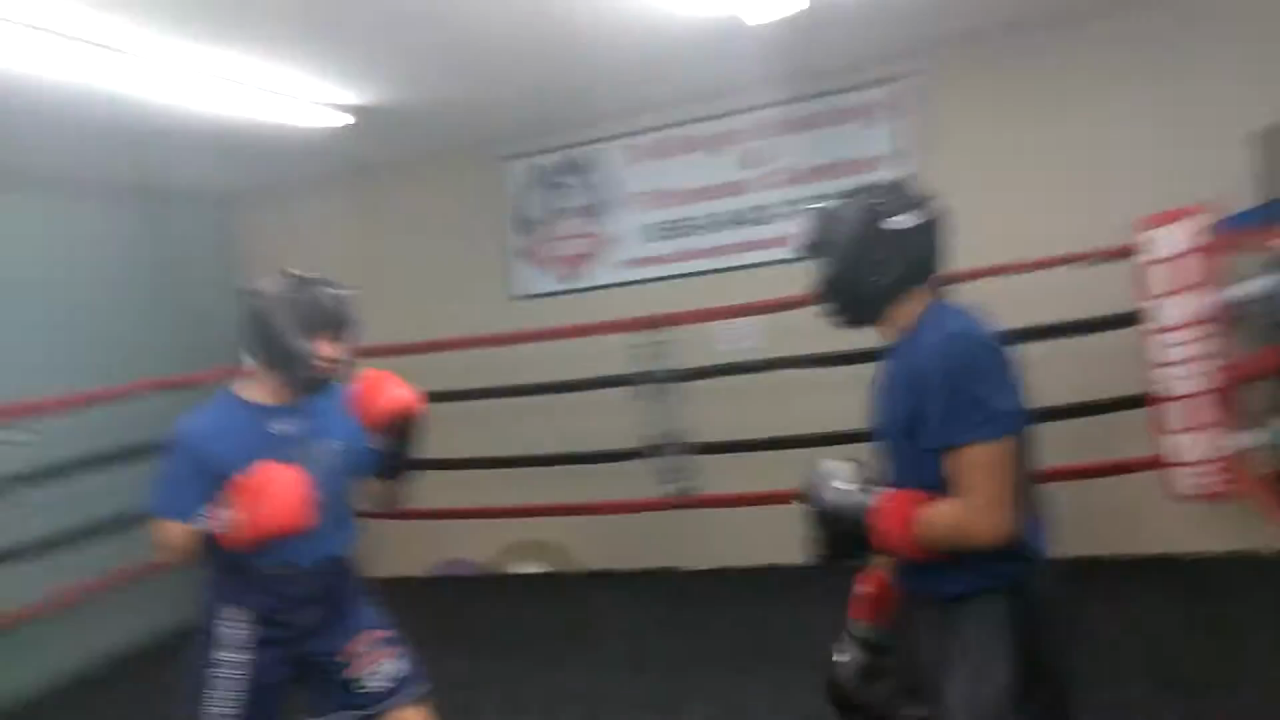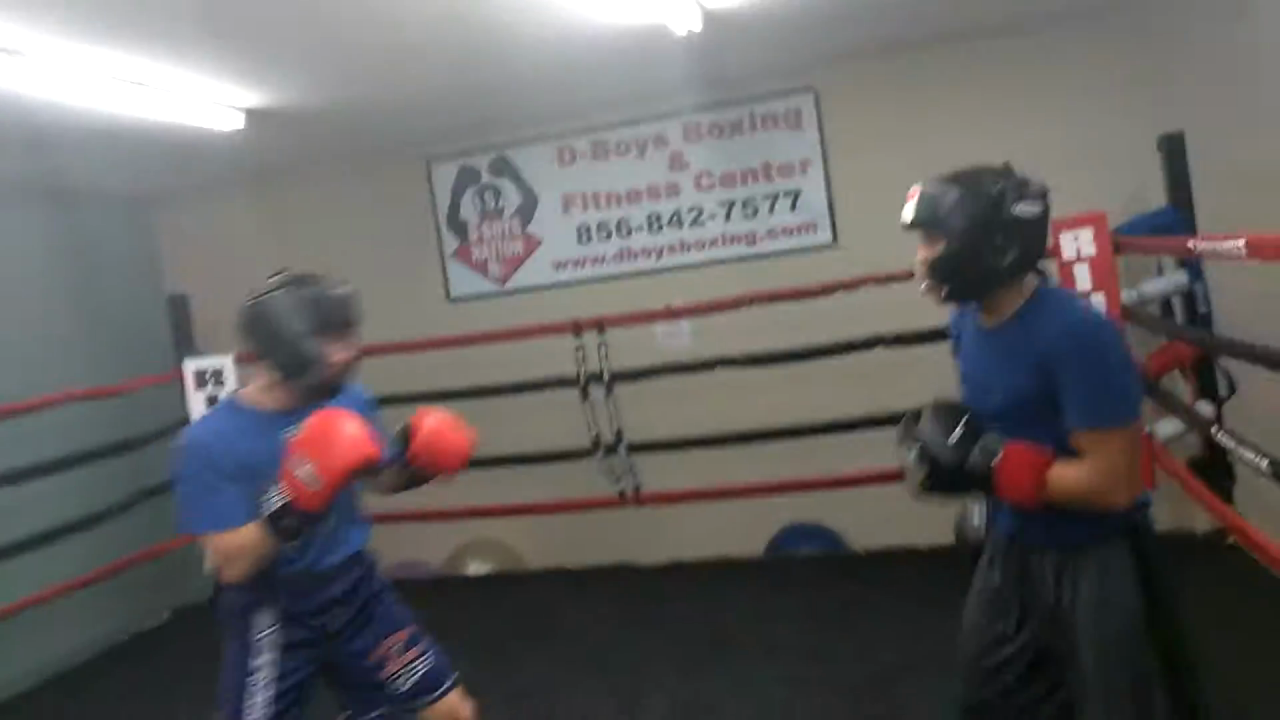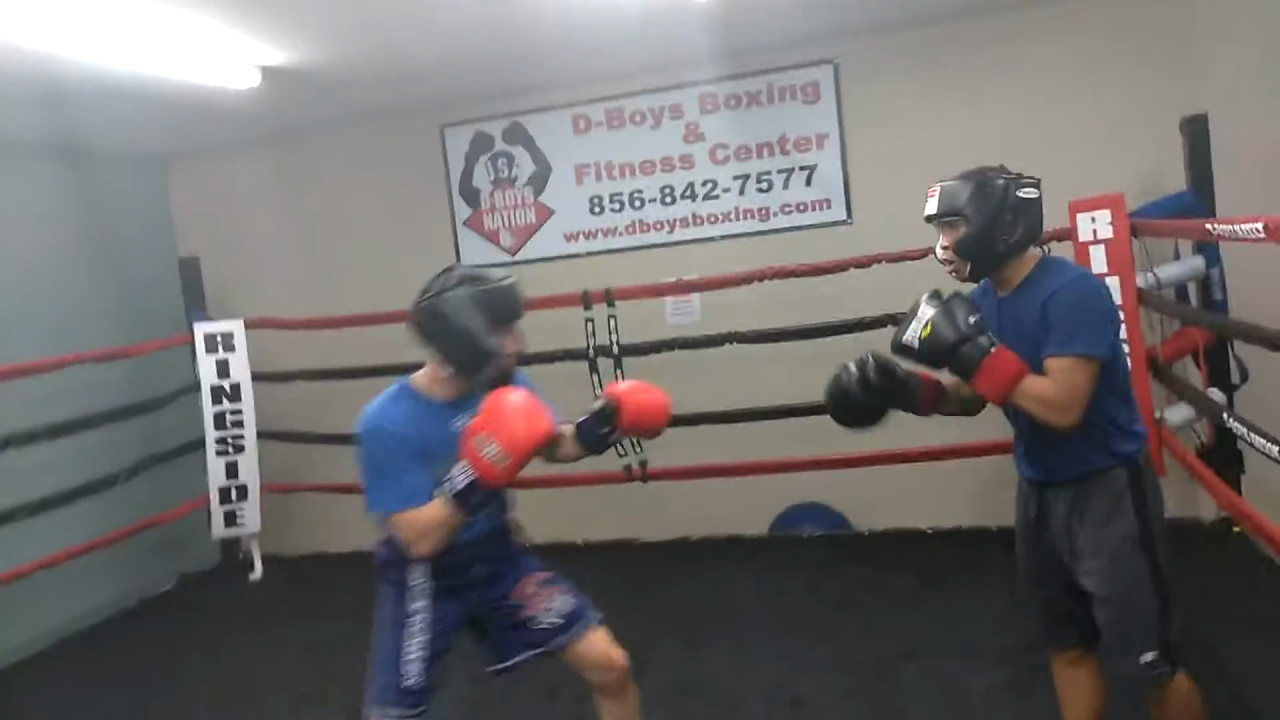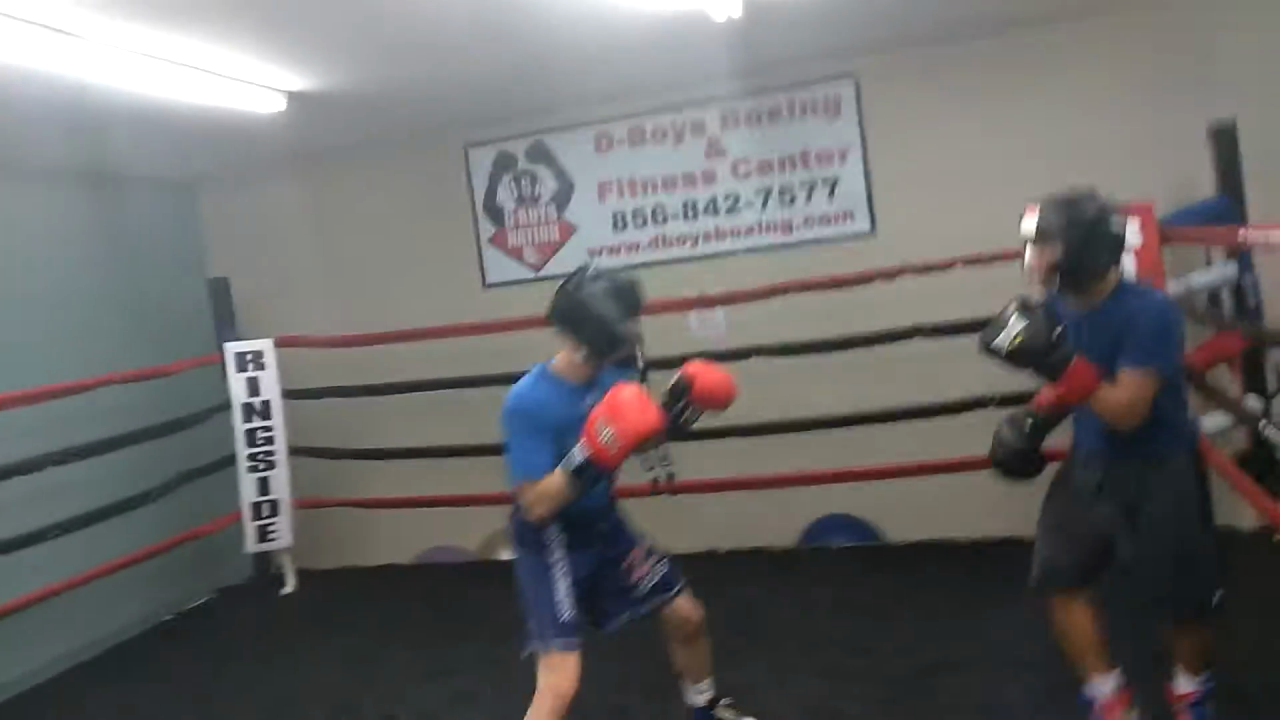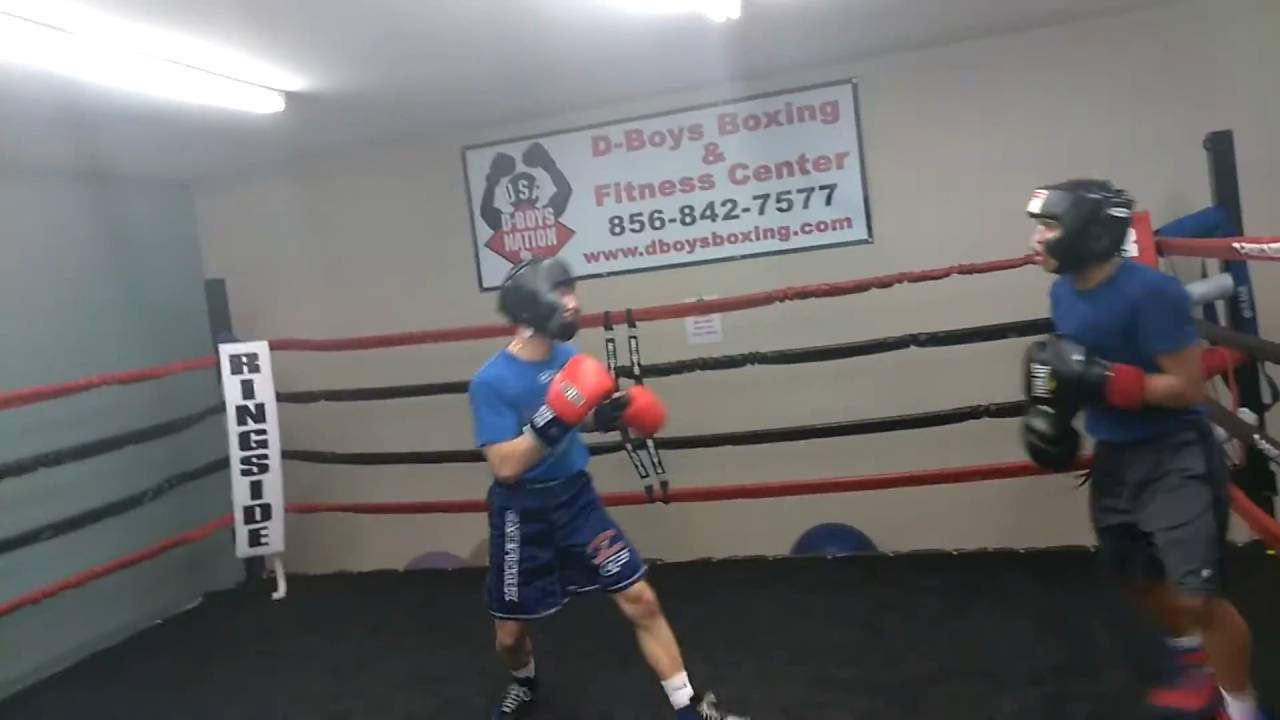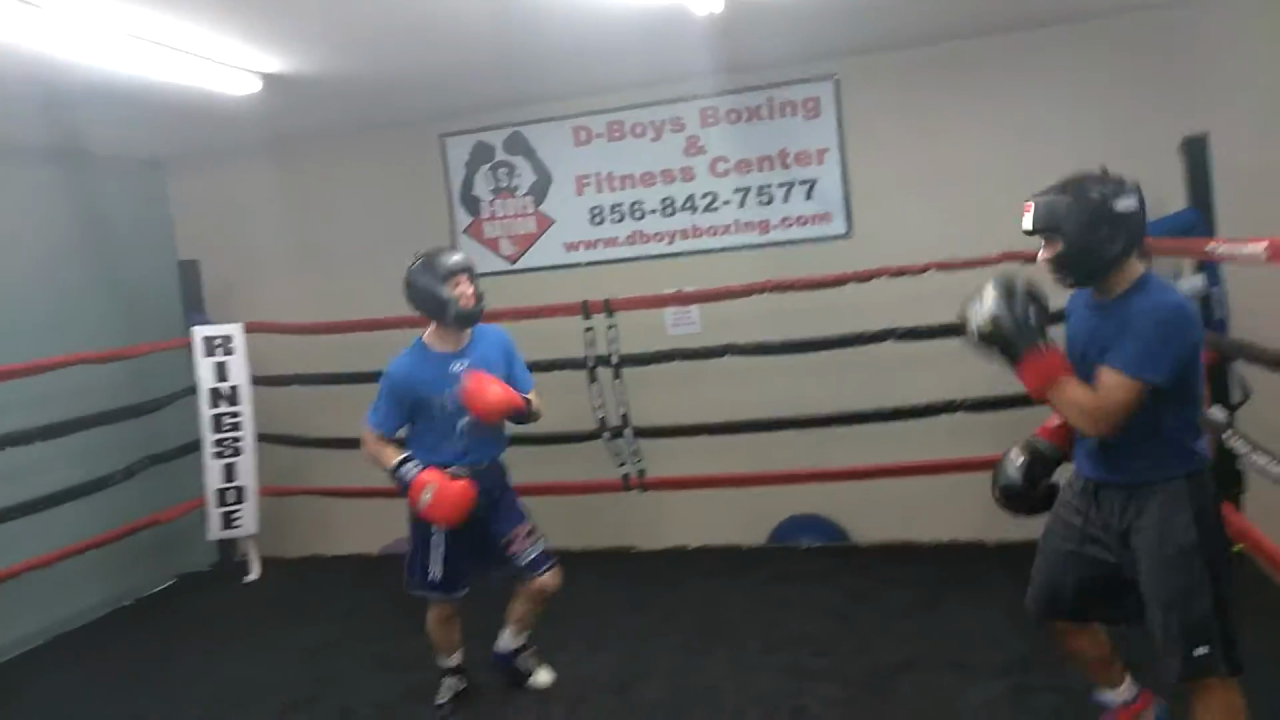
dt=0.5s
person 1, frame 1
left shoulder: (955, 350)
right shoulder: (906, 356)
left elbow: (989, 520)
left wrist: (871, 516)
right wrist: (870, 616)
left hip: (989, 618)
right hip: (924, 607)
person 1, frame 2
left shoulder: (1076, 333)
right shoulder: (967, 325)
left elbow: (1115, 483)
left wrist: (989, 465)
left hip: (1098, 559)
right hip: (1013, 550)
person 1, frame 3
left shoulder: (1074, 290)
right shoulder: (982, 299)
left elbow: (1061, 407)
right elbow: (967, 393)
left wrist: (972, 352)
right wrist: (902, 383)
left hip: (1106, 490)
right hip: (1040, 490)
left knee: (1147, 653)
right knee: (1067, 643)
person 1, frame 4
left shoulder: (1147, 311)
right shoulder: (1055, 303)
left elbow: (1128, 411)
left wrist: (1057, 361)
right wrist: (1036, 417)
left hip: (1160, 468)
right hip: (1092, 467)
left knee: (1184, 601)
right knee: (1059, 580)
person 1, frame 5
left shoulder: (1150, 292)
right shoulder: (1065, 292)
left elbow: (1188, 386)
left wrist: (1099, 382)
right wrist: (1054, 405)
left hip: (1175, 455)
right hip: (1114, 455)
left knee: (1197, 592)
right knee: (1138, 570)
right ankle: (1194, 658)
person 1, frame 6
left shoulder: (1163, 313)
right shoulder: (1085, 302)
left elbow: (1097, 416)
left wrist: (1027, 347)
right wrist: (1047, 444)
left hip: (1163, 501)
right hip: (1090, 490)
left knee: (1200, 662)
right knee: (1059, 610)
person 2, frame 1
left shoulder: (344, 405)
right shoulder: (205, 432)
right elbow: (169, 544)
left wrist: (394, 447)
right wrist: (218, 530)
left hip: (334, 594)
right hip: (251, 610)
person 2, frame 2
left shoulder: (347, 400)
right shoulder: (210, 443)
left elbow: (381, 476)
right elbow: (231, 566)
left wrist: (413, 459)
right wrist: (291, 504)
left hip: (355, 592)
right hip: (273, 620)
person 2, frame 3
left shoulder: (499, 385)
right shoulder: (387, 426)
left elbow: (549, 446)
right elbow: (420, 539)
left wrist: (599, 427)
right wrist: (474, 479)
left hip: (496, 557)
right hip: (424, 579)
left knee: (607, 664)
person 2, frame 4
left shoulder: (613, 372)
right shoulder: (528, 403)
left elbow: (635, 433)
right elbow: (536, 506)
left wrist: (675, 409)
right wrist: (588, 456)
left hip: (602, 526)
right hip: (550, 543)
left knee: (687, 618)
person 2, frame 5
left shoulder: (569, 359)
right shoulder: (492, 382)
right elbow: (505, 465)
left wrist: (618, 410)
right wrist: (552, 417)
left hip: (576, 498)
right hip: (521, 514)
left knee: (641, 600)
right knee: (511, 632)
right ankle: (523, 681)
person 2, frame 6
left shoulder: (496, 341)
right shoulder: (406, 371)
left elbow: (533, 409)
right elbow: (375, 442)
left wrist: (513, 402)
right wrist: (414, 476)
left hip: (491, 484)
right hip: (442, 493)
left knee: (544, 582)
right knee: (443, 606)
left ankle: (509, 651)
right ankle: (453, 674)
